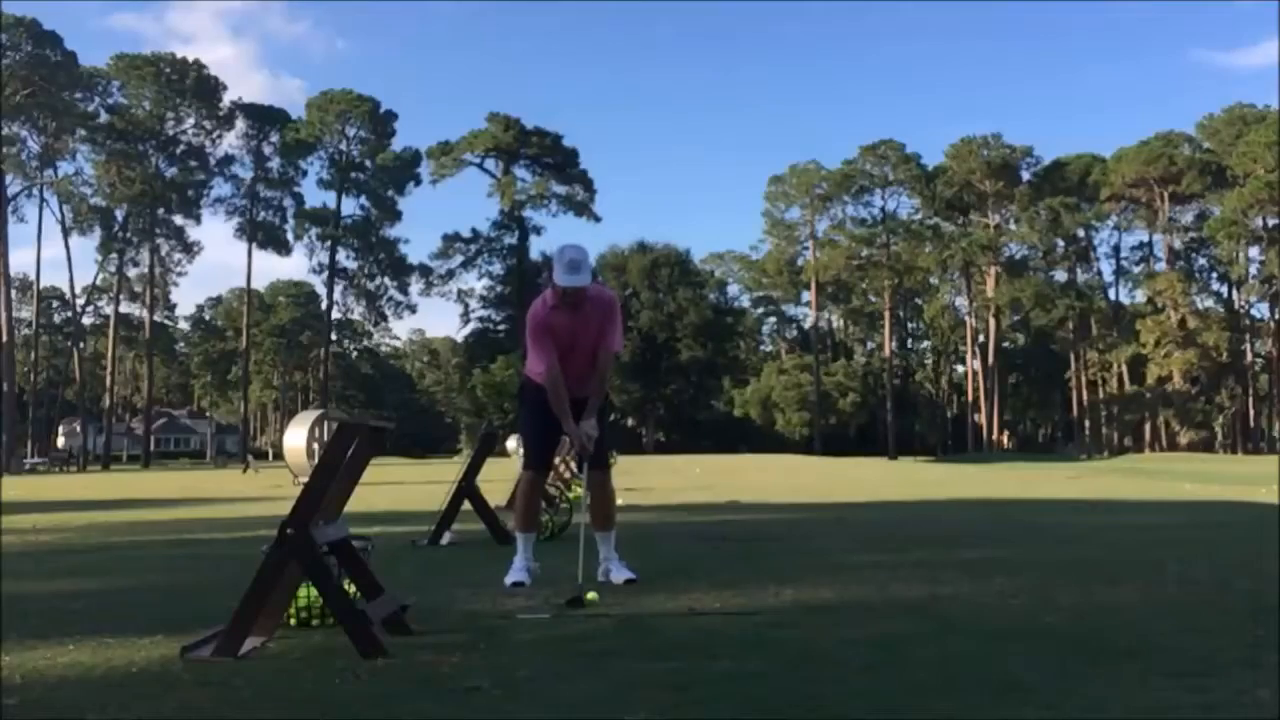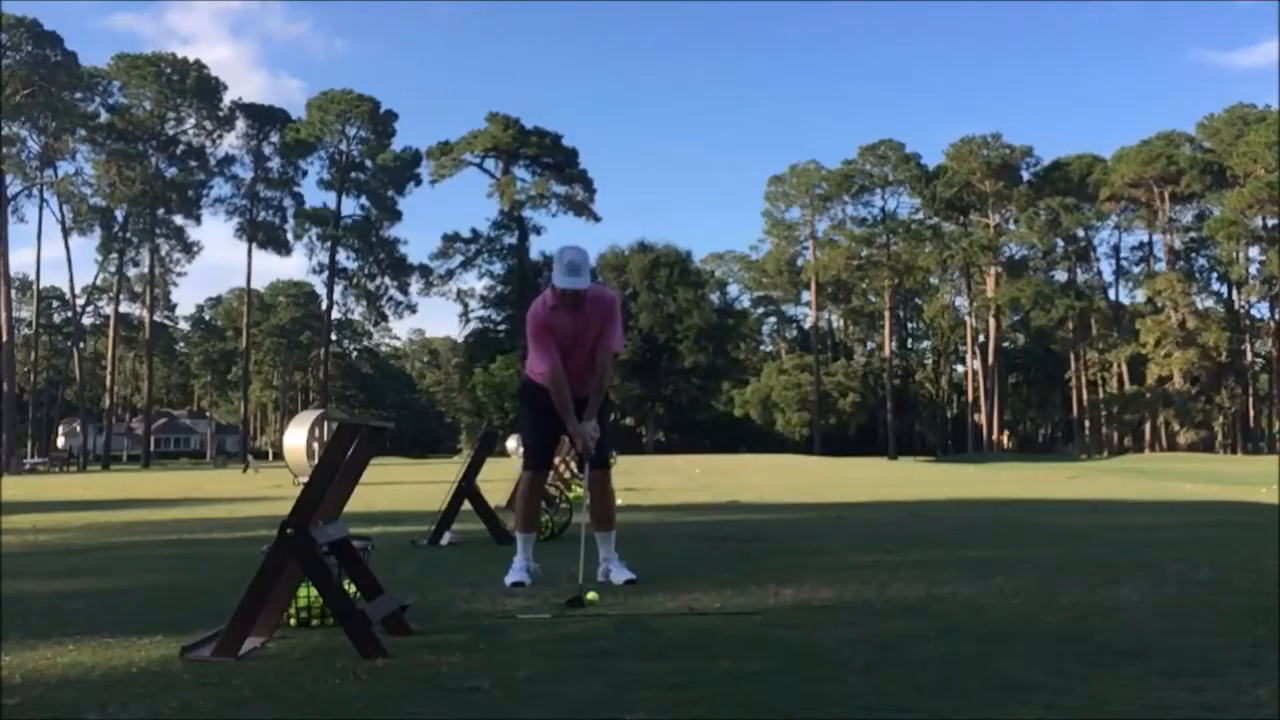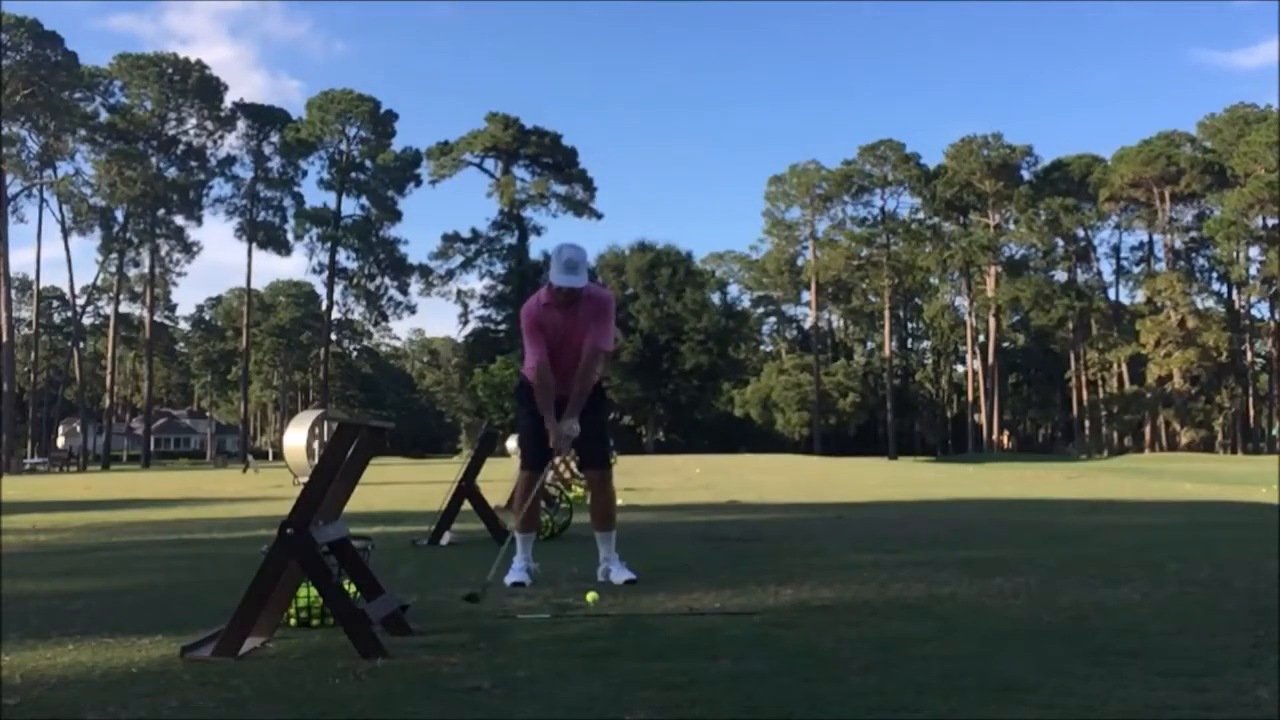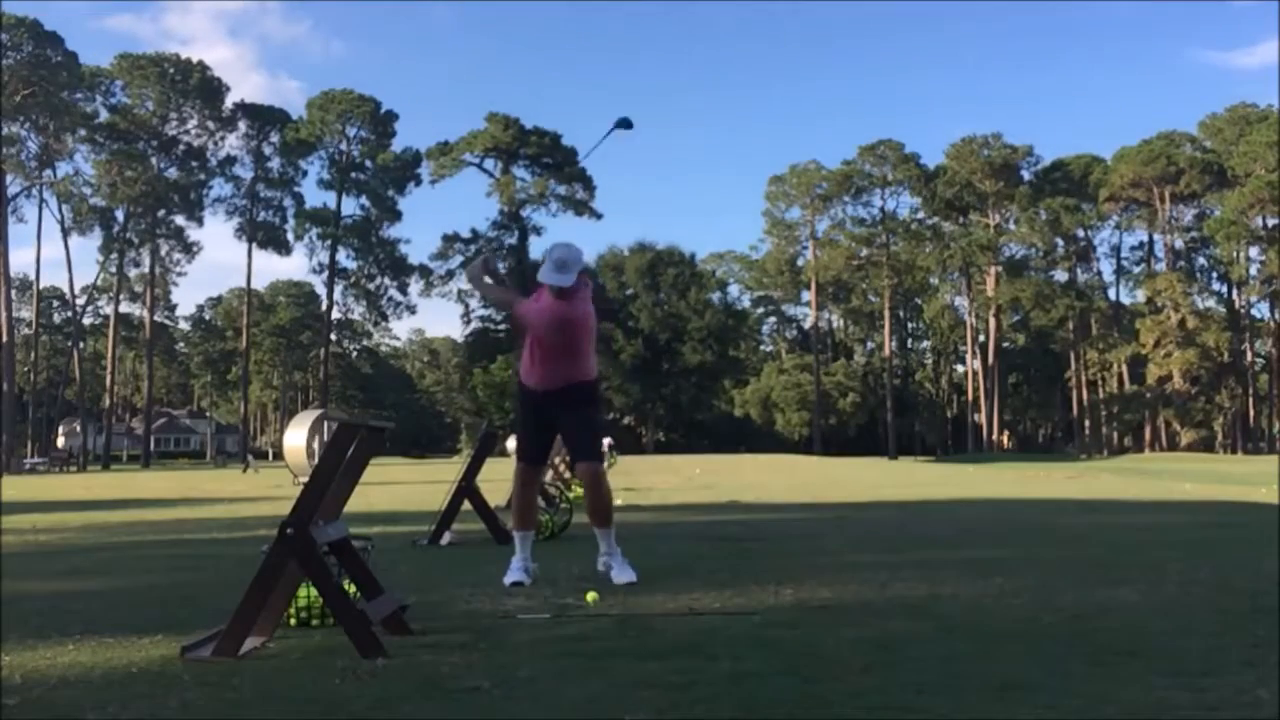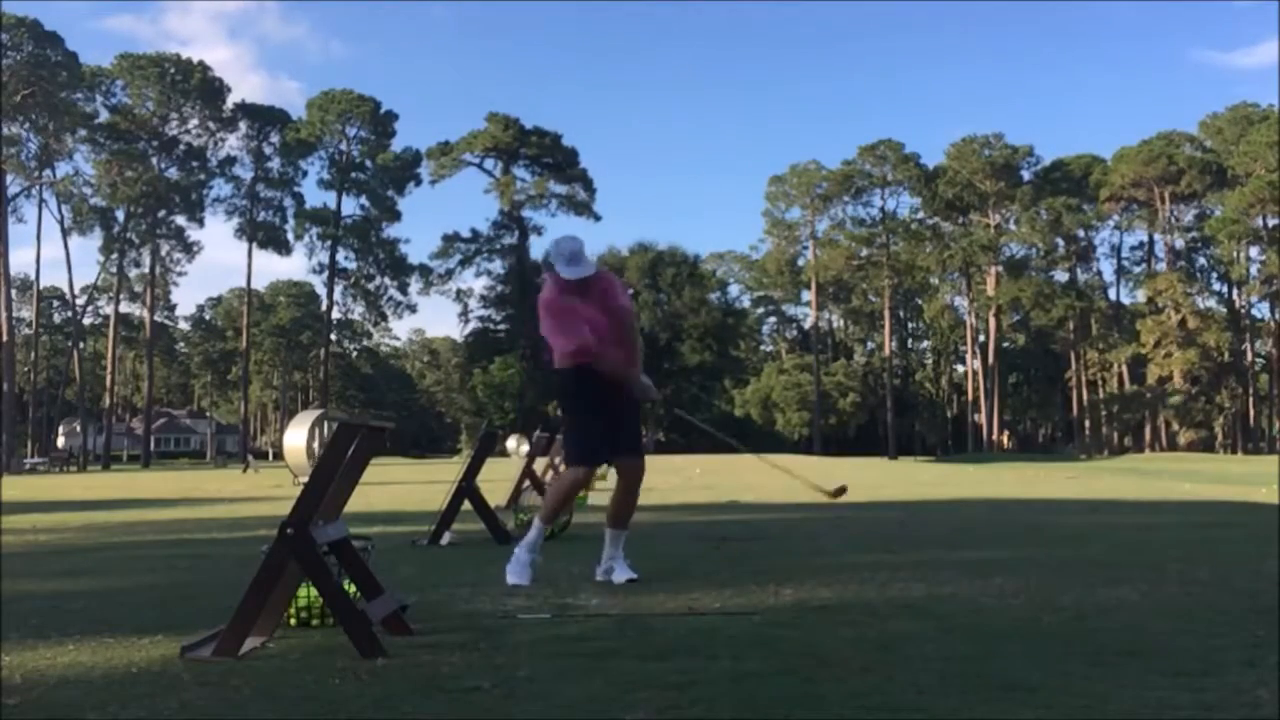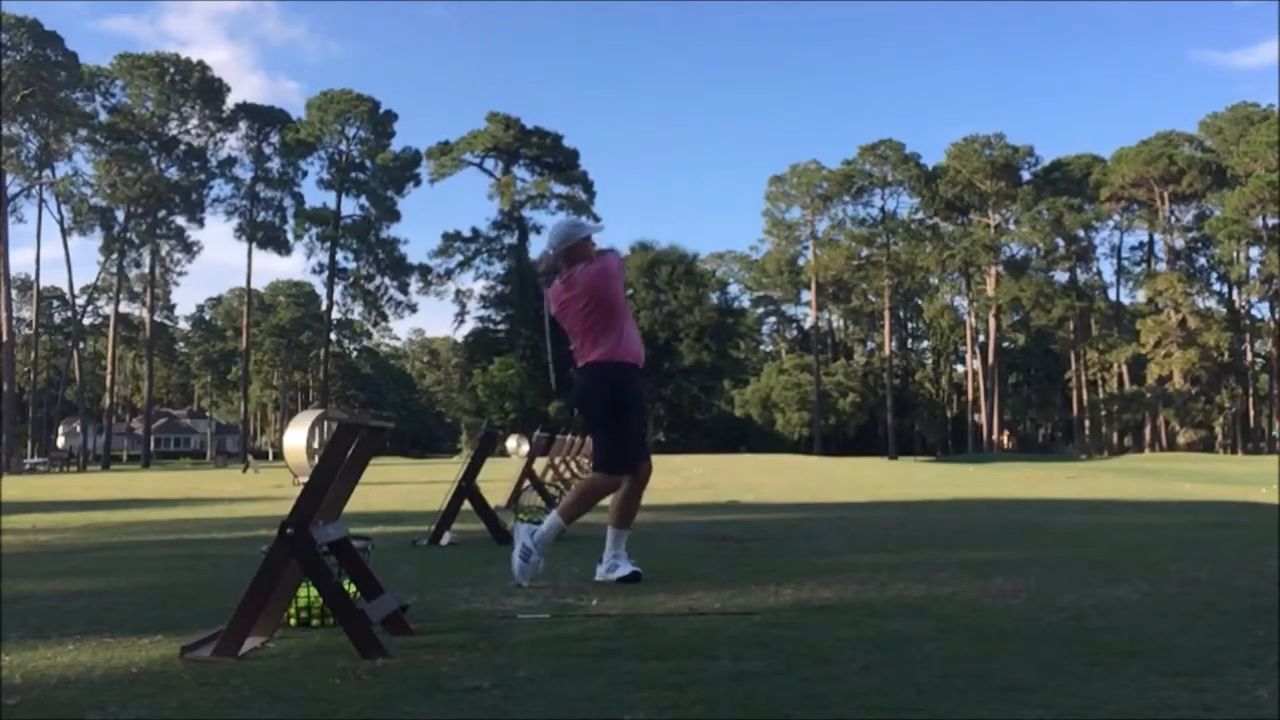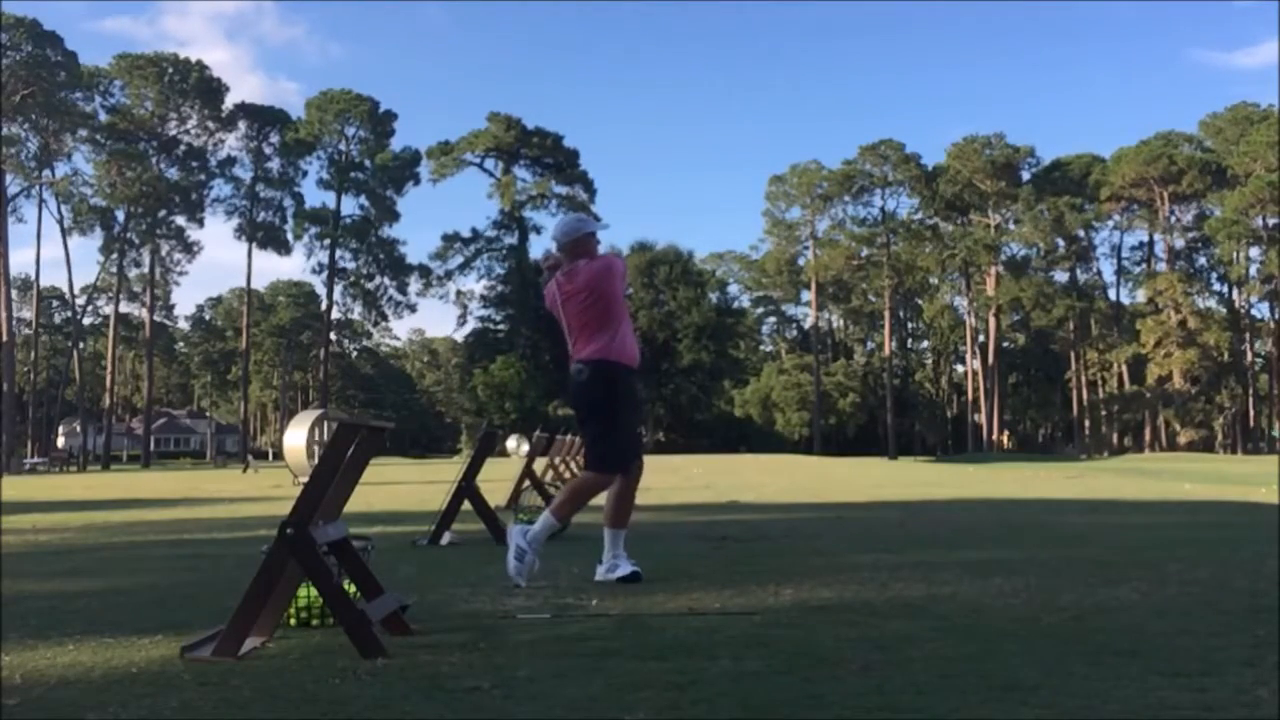
dt=0.5s
person 1, frame 1
left shoulder: (607, 303)
right shoulder: (539, 314)
left elbow: (604, 364)
right elbow: (552, 375)
left wrist: (590, 417)
right wrist: (570, 427)
left hip: (589, 395)
right hip: (541, 394)
left knee: (600, 474)
right knee: (533, 473)
left ankle: (609, 559)
right ankle: (523, 560)
person 1, frame 2
left shoulder: (607, 302)
right shoulder: (539, 313)
left elbow: (603, 363)
right elbow: (554, 374)
left wrist: (591, 418)
right wrist: (573, 428)
left hip: (590, 394)
right hip: (543, 393)
left knee: (600, 475)
right knee: (533, 473)
left ankle: (609, 560)
right ankle: (523, 560)
person 1, frame 3
left shoulder: (602, 302)
right shoulder: (533, 309)
left elbow: (589, 362)
right elbow: (539, 368)
left wrist: (573, 417)
right wrist: (551, 425)
left hip: (585, 396)
right hip: (540, 395)
left knee: (600, 475)
right knee: (529, 475)
left ankle: (609, 560)
right ankle: (522, 560)
person 1, frame 4
left shoulder: (568, 312)
right shoulder: (552, 289)
left elbow: (513, 305)
right elbow: (520, 303)
left wrist: (479, 281)
right wrist: (494, 274)
left hip: (575, 396)
right hip: (534, 393)
left knee: (592, 473)
right knee: (526, 474)
left ankle: (610, 555)
right ankle: (521, 559)
person 1, frame 5
left shoulder: (604, 279)
right shoulder: (551, 301)
left elbow: (627, 324)
right elbow: (588, 351)
left wrist: (635, 375)
right wrist: (632, 378)
left hip: (618, 383)
right hip: (581, 384)
left knee: (633, 468)
right knee: (580, 470)
left ankle: (612, 557)
right ankle: (528, 549)
person 1, frame 6
left shoulder: (556, 292)
right shoulder: (603, 270)
right elbow: (607, 254)
left wrist: (552, 268)
right wrist: (556, 266)
left hip: (601, 378)
right hip: (612, 378)
left knee: (639, 469)
right knee: (610, 474)
left ankle: (613, 558)
right ankle: (538, 537)
person 1, frame 7
left shoulder: (555, 288)
right shoulder: (607, 267)
left wrist: (556, 270)
right wrist: (563, 266)
left hip: (592, 377)
right hip: (606, 377)
left knee: (629, 467)
right knee: (603, 470)
left ankle: (612, 559)
right ankle: (531, 537)
